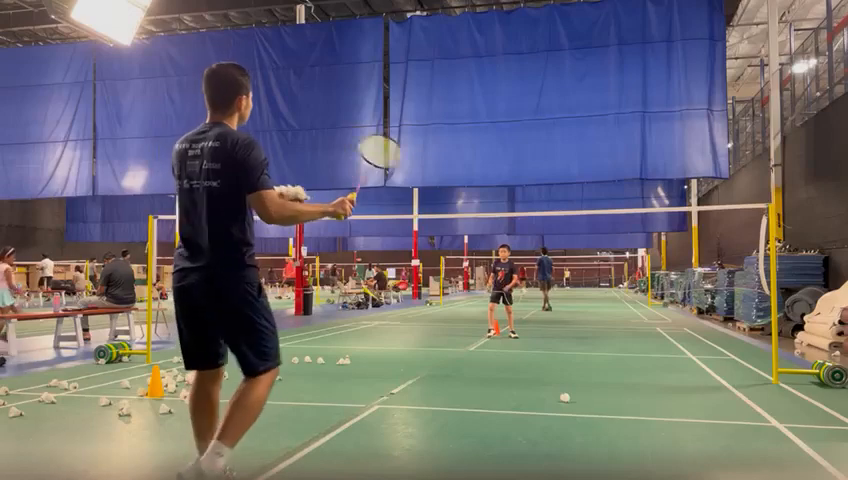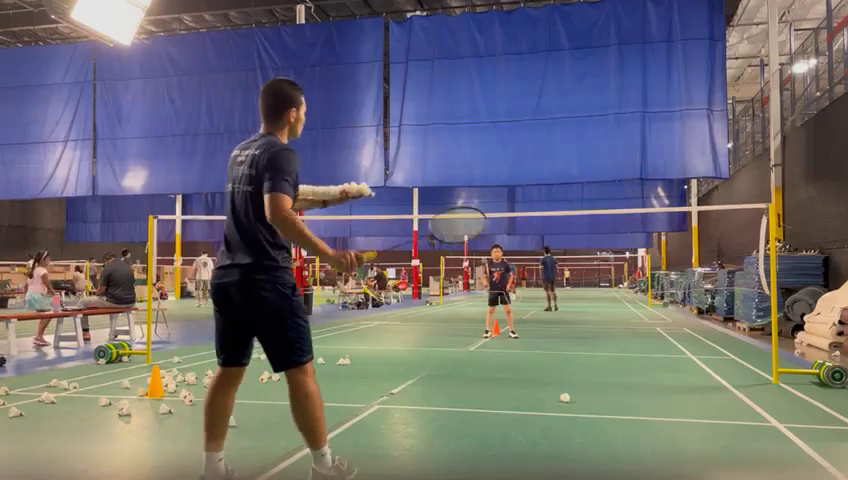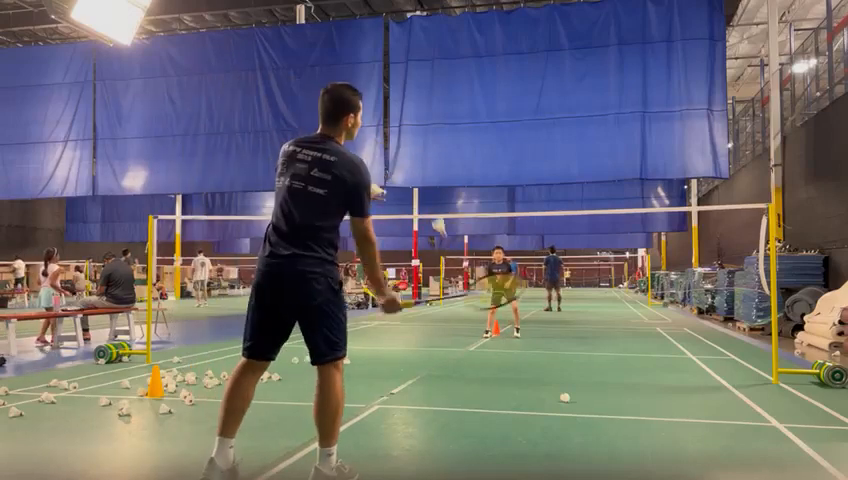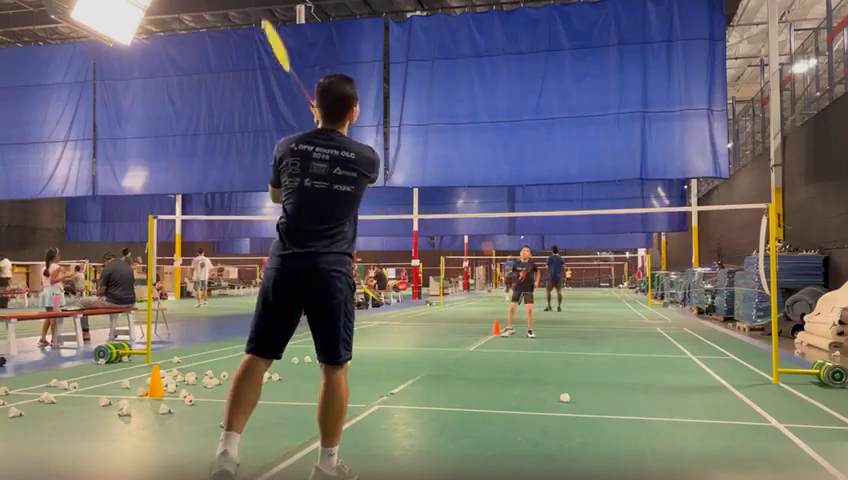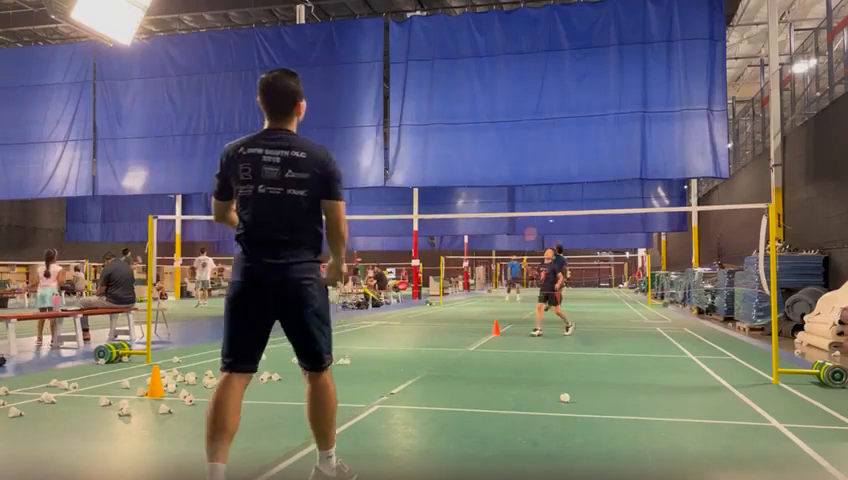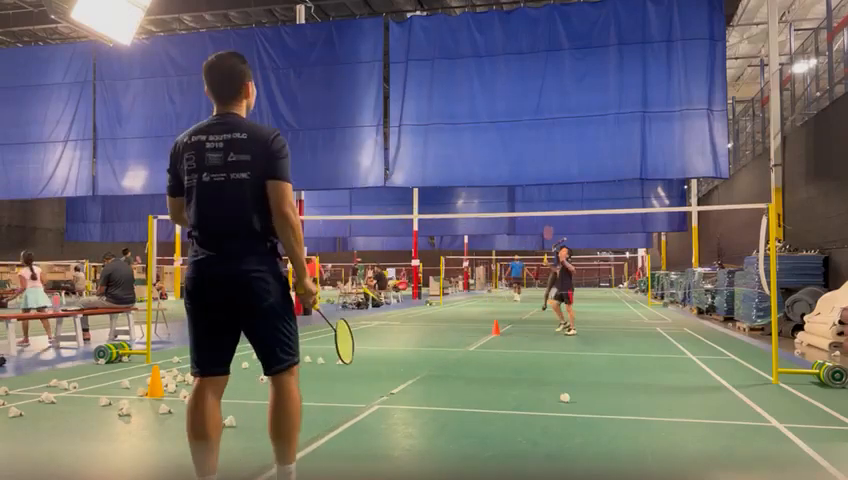
dt=0.4s
person 1, frame 1
left shoulder: (182, 148)
right shoulder: (242, 147)
right elbow: (271, 213)
left wrist: (264, 194)
right wrist: (329, 209)
left hip: (187, 276)
right hip: (231, 277)
left knee: (207, 373)
right knee: (262, 372)
person 1, frame 2
left shoulder: (240, 152)
right shoulder: (280, 154)
right elbow: (279, 215)
left wrist: (331, 197)
right wrist: (329, 254)
left hip: (227, 276)
right hip: (265, 278)
left knee: (228, 371)
right knee: (300, 371)
person 1, frame 3
left shoulder: (288, 151)
right shoulder: (354, 167)
right elbow: (364, 239)
right wrist: (381, 291)
left hip: (270, 269)
right hip: (315, 275)
left knee: (252, 362)
right knee: (330, 366)
person 1, frame 4
left shoulder: (287, 148)
right shoulder: (366, 158)
left hip: (283, 265)
right hip: (331, 271)
left knee: (256, 358)
right knee: (334, 368)
person 1, frame 5
left shoulder: (233, 154)
right shoulder: (320, 158)
left elbow: (221, 214)
right elbow: (337, 225)
right wrist: (338, 262)
left hip: (248, 275)
right hip: (300, 277)
left knee: (233, 374)
right knee: (317, 372)
person 1, frame 6
left shoulder: (183, 144)
right shoulder: (267, 140)
left elbow: (177, 213)
right elbow: (285, 212)
right wrist: (302, 275)
left hip: (203, 273)
right hip: (256, 272)
left knee: (209, 381)
right knee: (283, 374)
